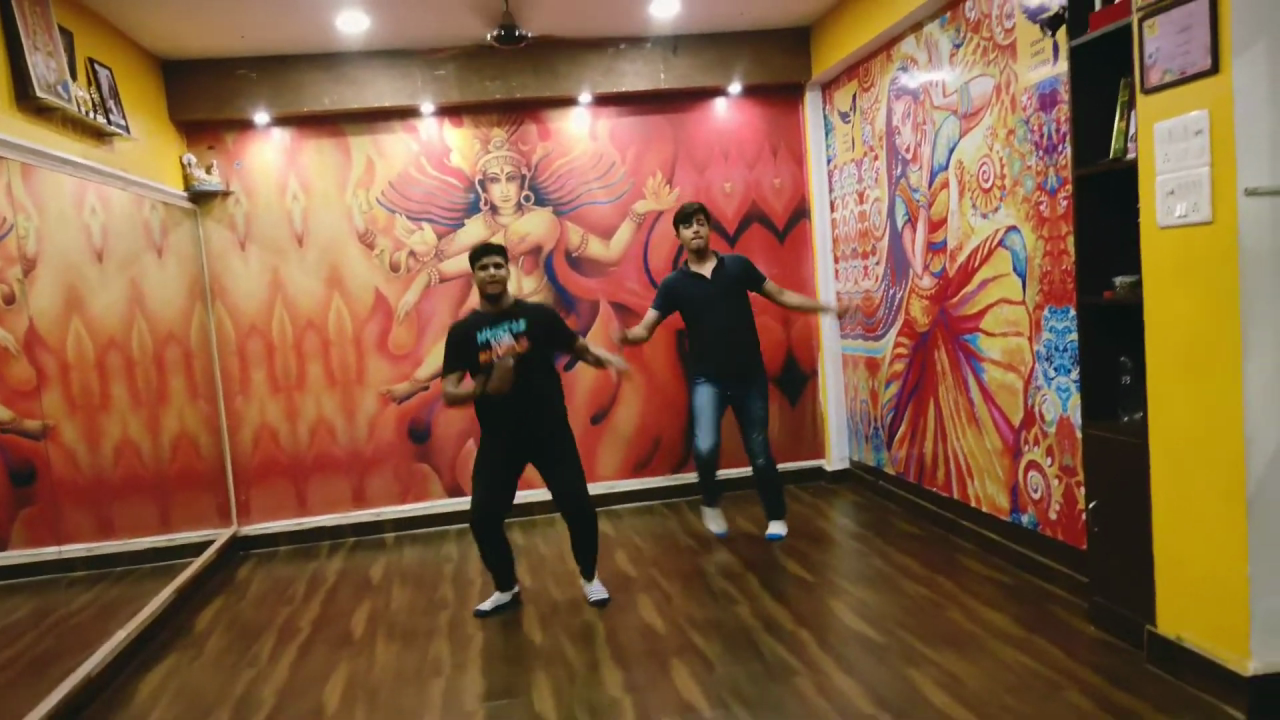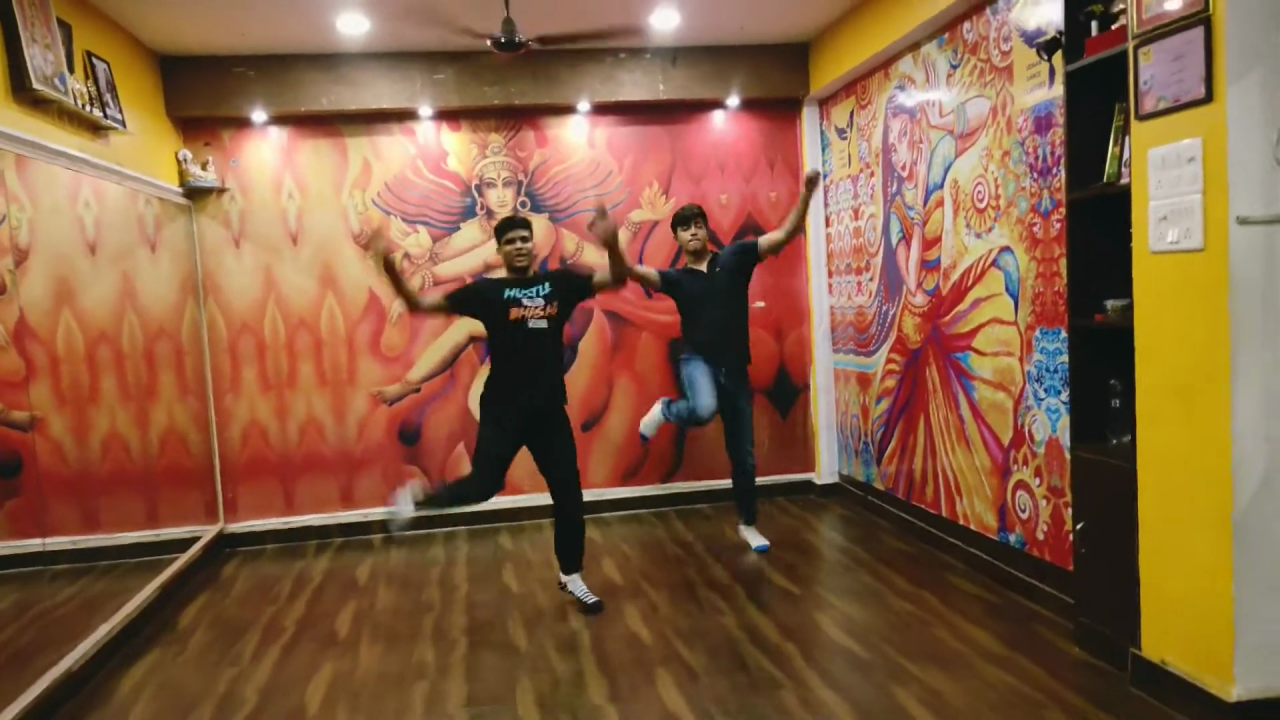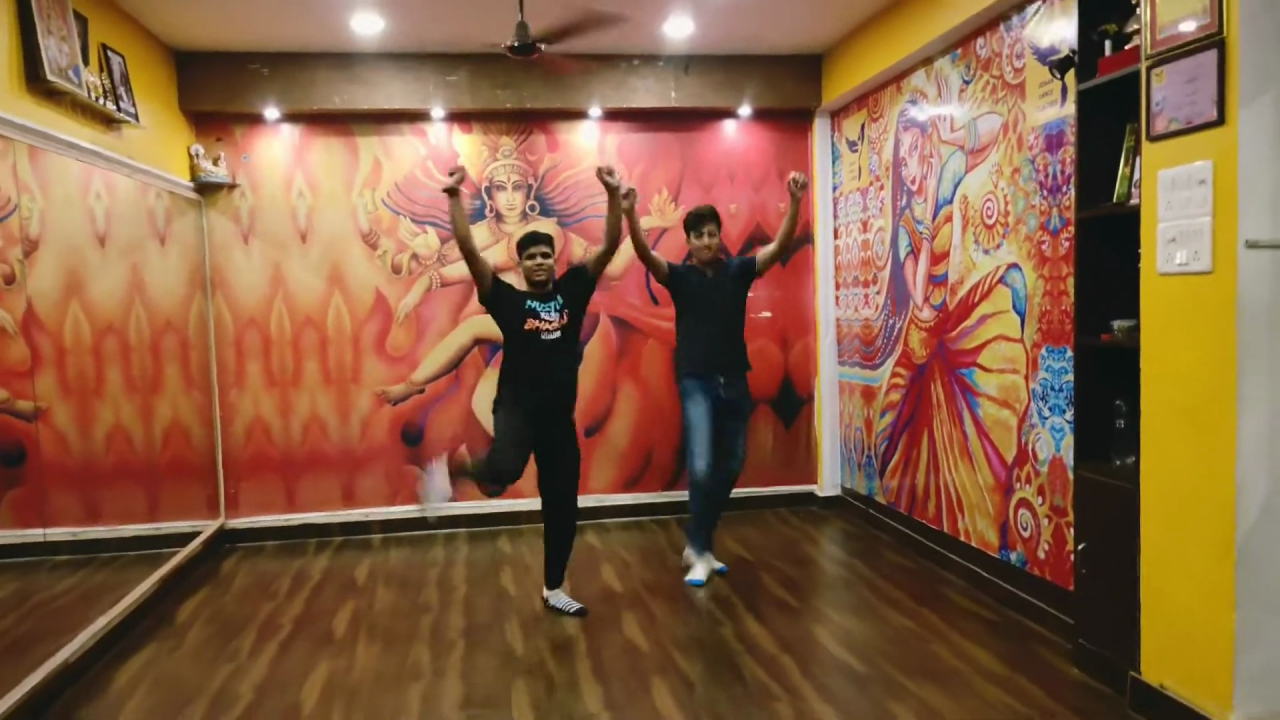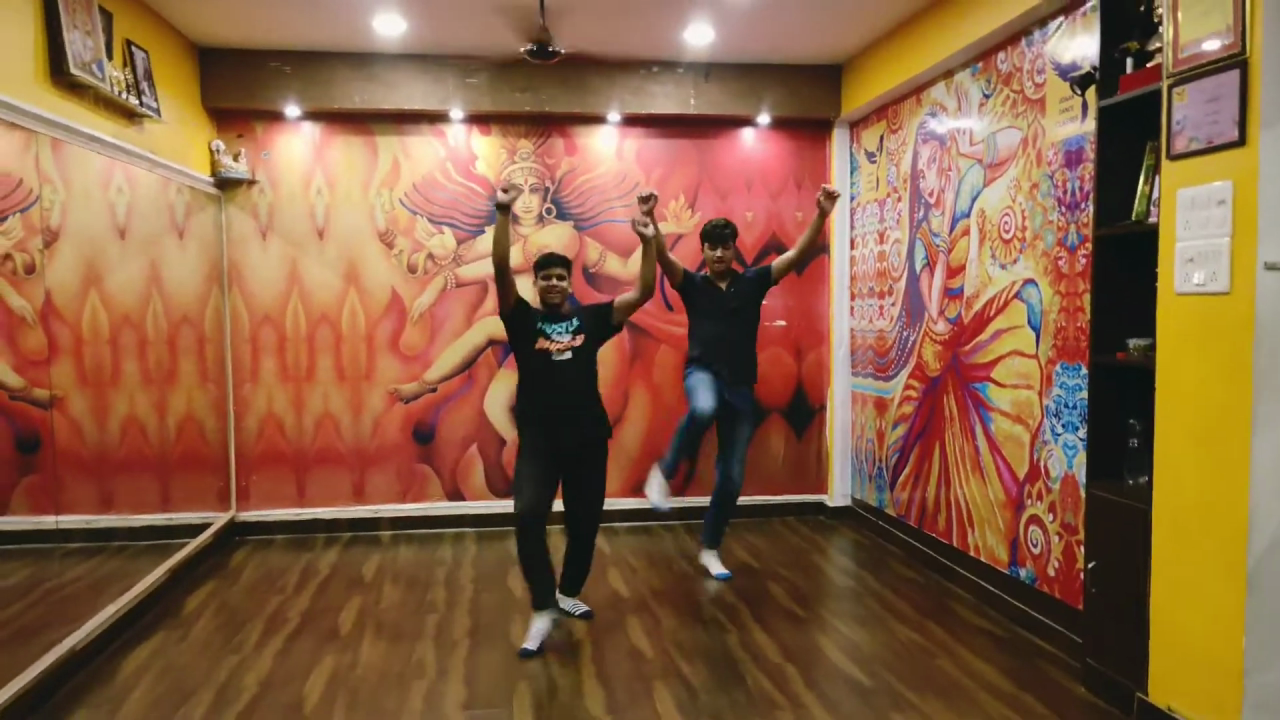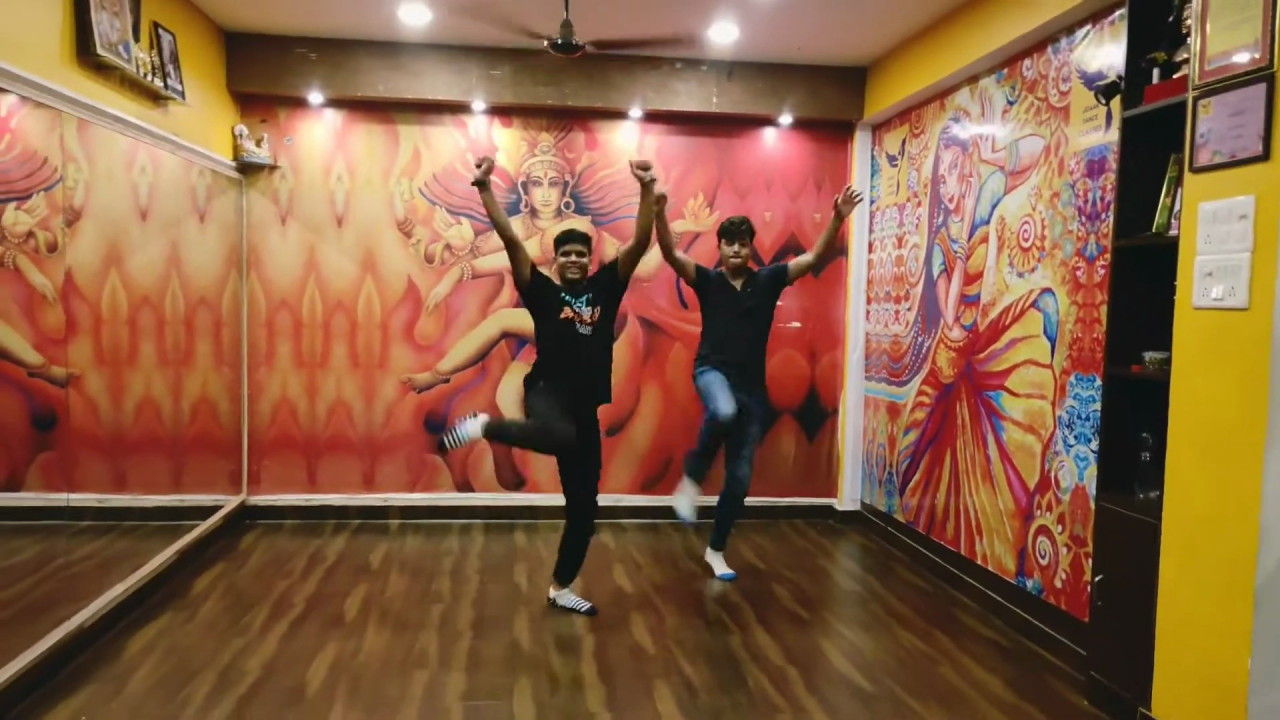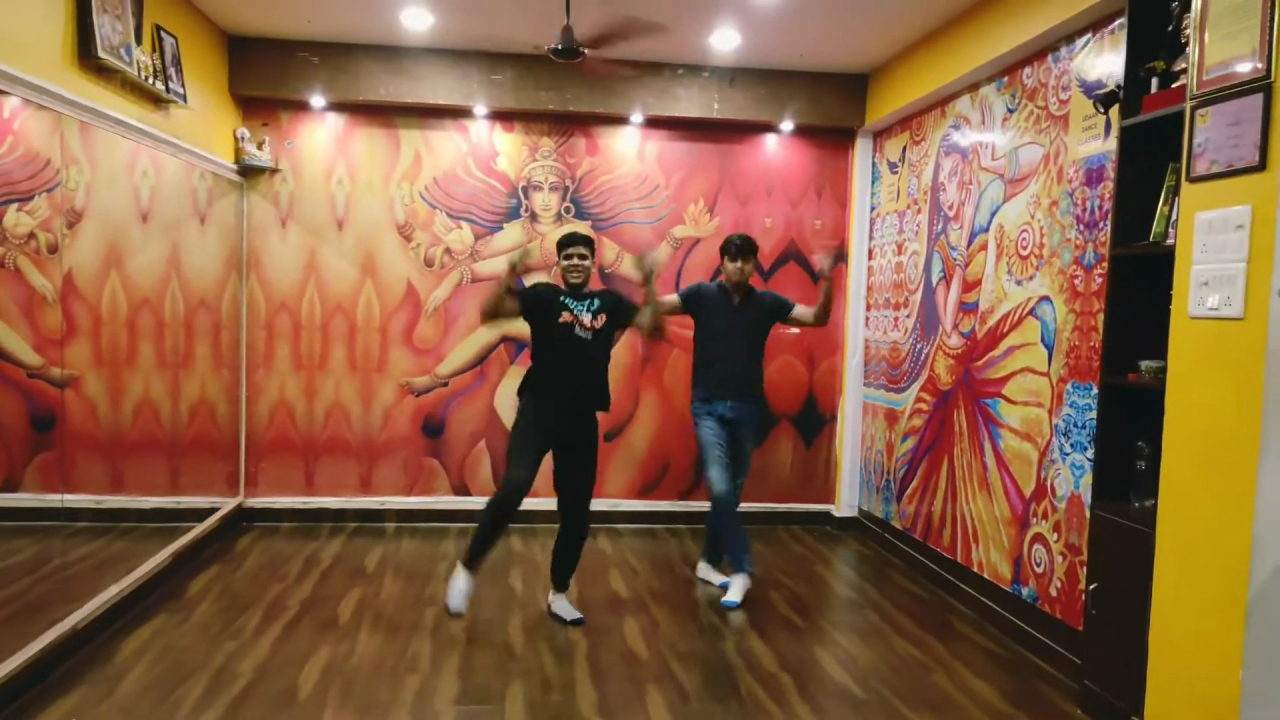
dt=0.2s
person 1, frame 1
left shoulder: (943, 138)
right shoulder: (901, 187)
left elbow: (987, 88)
right elbow: (916, 257)
left wrist: (941, 100)
right wrist: (922, 227)
left hip: (960, 270)
right hip: (924, 295)
person 1, frame 2
left shoulder: (938, 158)
right shoulder: (896, 203)
left elbow: (984, 108)
right elbow: (908, 272)
left wrist: (937, 119)
right wrist: (915, 240)
left hip: (951, 291)
right hip: (917, 309)
person 1, frame 3
left shoulder: (947, 175)
right shoulder: (904, 217)
left elbow: (995, 125)
right elbow: (915, 284)
left wrist: (947, 132)
right wrist: (923, 263)
left hip: (957, 304)
right hip: (922, 325)
person 1, frame 4
left shoulder: (966, 190)
right shoulder: (922, 230)
left elbow: (1014, 140)
right elbow: (930, 299)
left wrist: (970, 149)
right wrist: (938, 292)
left hip: (973, 319)
right hip: (938, 338)
person 1, frame 5
left shoulder: (985, 196)
right shoulder: (940, 235)
left elbow: (1036, 147)
right elbow: (946, 306)
left wrist: (989, 154)
left hip: (986, 328)
right hip: (951, 345)
person 1, frame 6
left shoulder: (984, 205)
right shoulder: (939, 242)
left elbow: (1036, 155)
right elbow: (945, 315)
left wrist: (989, 161)
left hip: (983, 336)
right hip: (949, 351)
person 2, frame 1
left shoulder: (539, 315)
right shoulder: (463, 331)
left elbow: (580, 348)
right elbow: (450, 392)
left wrist: (607, 359)
right wrist: (487, 386)
left hip: (550, 431)
right hip: (499, 437)
left knee: (579, 508)
right knee: (483, 517)
left ankle: (590, 578)
right ankle: (505, 588)
person 2, frame 2
left shoulder: (560, 281)
right shoulder: (486, 290)
left elbow: (615, 278)
right elbow: (421, 305)
left wrist: (610, 241)
right wrist: (391, 269)
left hip: (549, 408)
right hip: (503, 407)
left knee: (569, 494)
right knee: (481, 486)
left ankle: (571, 575)
right ankle: (417, 496)
person 2, frame 3
left shoulder: (572, 289)
right shoulder: (505, 298)
left elbow: (610, 245)
right elbow: (469, 252)
left wrist: (613, 195)
right wrist: (455, 196)
left hip: (559, 414)
right hip: (518, 406)
left knee: (563, 506)
right knee: (503, 469)
left ankle: (554, 590)
person 2, frame 4
left shoulder: (591, 318)
right shoulder: (522, 320)
left elbow: (643, 291)
right elbow: (502, 270)
left wrist: (649, 241)
right wrist: (503, 213)
left hip: (587, 440)
right hip: (538, 438)
left knee: (585, 527)
right knee: (528, 516)
left ankle: (567, 594)
right ankle: (542, 609)
person 2, frame 5
left shoulder: (606, 287)
right shoulder: (540, 289)
left elbow: (640, 242)
right elbow: (508, 236)
left wrist: (648, 191)
right wrist: (484, 187)
left hip: (584, 406)
right hip: (548, 393)
left knee: (583, 507)
right knee: (559, 436)
left ankle: (562, 588)
right ankle: (482, 426)
person 2, frame 6
left shoulder: (610, 302)
right shoulder: (543, 294)
left elbow: (652, 328)
right elbow: (492, 313)
left wrist: (648, 286)
right wrist: (509, 281)
left hip: (582, 417)
right hip: (541, 409)
left knee: (577, 511)
right knee: (514, 487)
left ankle: (558, 594)
right ankle: (467, 569)
person 3, frame 1
left shoulder: (738, 266)
right shoulder: (674, 284)
left elbow: (780, 295)
right elbow: (645, 329)
left wrist: (824, 307)
right wrist: (628, 336)
left hip: (749, 374)
right hip: (708, 377)
left knee: (760, 455)
right knee: (705, 447)
left ankle: (776, 516)
right ankle: (710, 503)
person 3, frame 2
left shoulder: (736, 256)
right shoulder: (674, 278)
left elbow: (786, 234)
right elbow: (634, 273)
left wrist: (807, 194)
left hip: (734, 367)
right hip: (698, 361)
left knee: (743, 453)
right knee: (704, 409)
left ankle: (748, 524)
right ankle: (667, 410)
person 3, frame 3
left shoulder: (738, 270)
right shoulder: (677, 277)
left elbow: (781, 245)
right elbow: (644, 252)
left wrist: (796, 203)
right wrist: (629, 213)
left hip: (734, 380)
right hip: (697, 381)
left knee: (730, 467)
right knee: (703, 469)
left ankle: (699, 546)
right ankle: (699, 552)
person 3, frame 4
left shoulder: (754, 281)
right shoulder: (691, 285)
left elbow: (800, 254)
right elbow: (663, 256)
left wrist: (821, 215)
right wrist: (649, 220)
left hip: (740, 387)
right hip: (703, 375)
left knee: (731, 479)
right knee: (703, 409)
left ankle: (710, 551)
right ankle: (664, 471)
person 3, frame 5
left shoulder: (769, 279)
right shoulder: (707, 281)
left elbow: (817, 258)
right elbow: (671, 255)
left wrist: (838, 218)
right wrist: (659, 212)
left hip: (752, 386)
right hip: (713, 372)
left knee: (740, 477)
right knee: (724, 412)
left ankle: (715, 550)
right ankle: (692, 477)
person 3, frame 6
left shoulder: (767, 302)
right shoulder: (702, 295)
left elbow: (818, 318)
right elbow: (656, 307)
left wrist: (826, 281)
left hip: (746, 406)
right hip: (709, 405)
left knee: (730, 492)
right knee: (719, 487)
left ankle: (709, 563)
right ankle: (740, 572)
person 4, frame 1
left shoulder: (546, 224)
right shoulder: (475, 229)
left elbow: (609, 254)
right elbow: (403, 264)
left wrist: (638, 213)
left ankle: (416, 383)
person 4, frame 2
left shoulder: (540, 227)
right shoulder: (472, 233)
left elbow: (604, 261)
left wrist: (635, 220)
left knee: (468, 324)
left ankle: (408, 385)
person 4, frame 3
left shoulder: (546, 231)
right shoulder: (480, 233)
left elbow: (610, 266)
left wrist: (641, 229)
right hip: (504, 335)
left knee: (472, 325)
right knee: (483, 403)
person 4, frame 4
left shoulder: (563, 235)
right shoulder: (496, 237)
left elbow: (627, 271)
left knee: (487, 326)
right knee: (495, 405)
left ankle: (424, 384)
person 4, frame 5
left shoulder: (579, 228)
right shoulder: (515, 228)
left elbow: (639, 267)
right hip: (533, 332)
left knee: (499, 319)
right knee: (507, 398)
left ankle: (437, 374)
person 4, frame 6
left shoulder: (582, 234)
right shoulder: (513, 233)
left elbow: (641, 272)
left wrist: (675, 237)
left knee: (502, 322)
left ankle: (437, 378)
